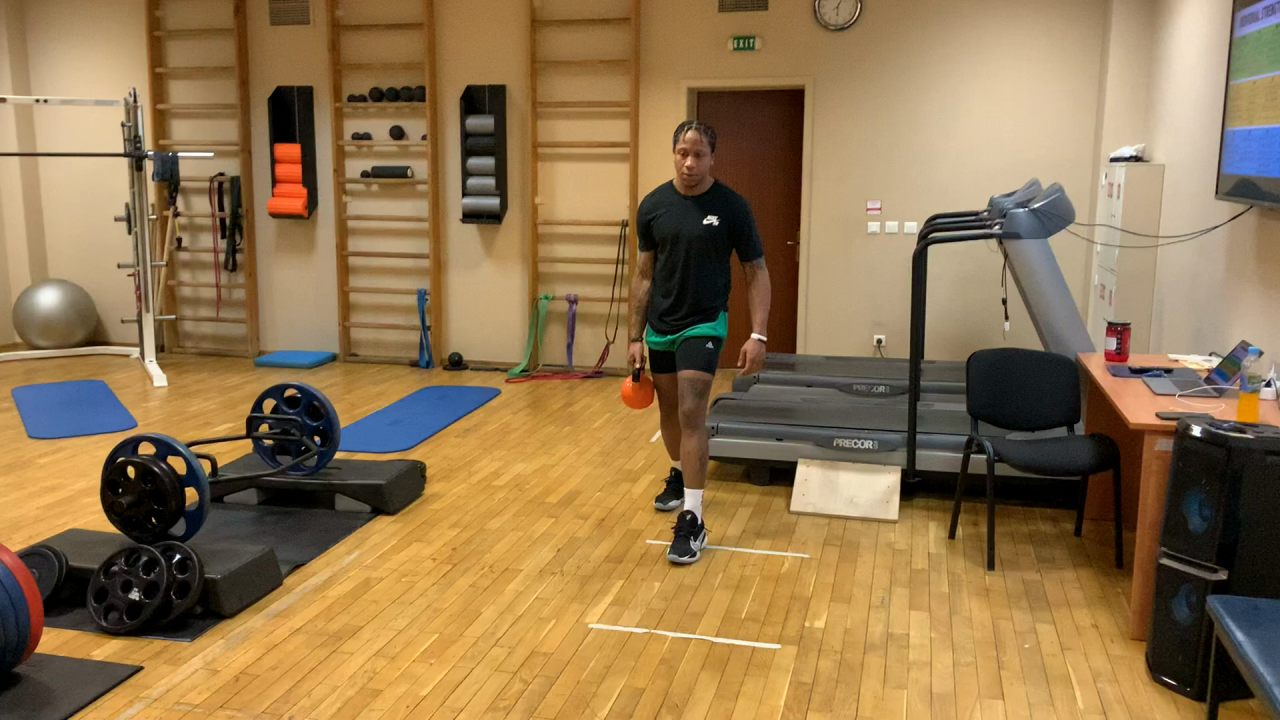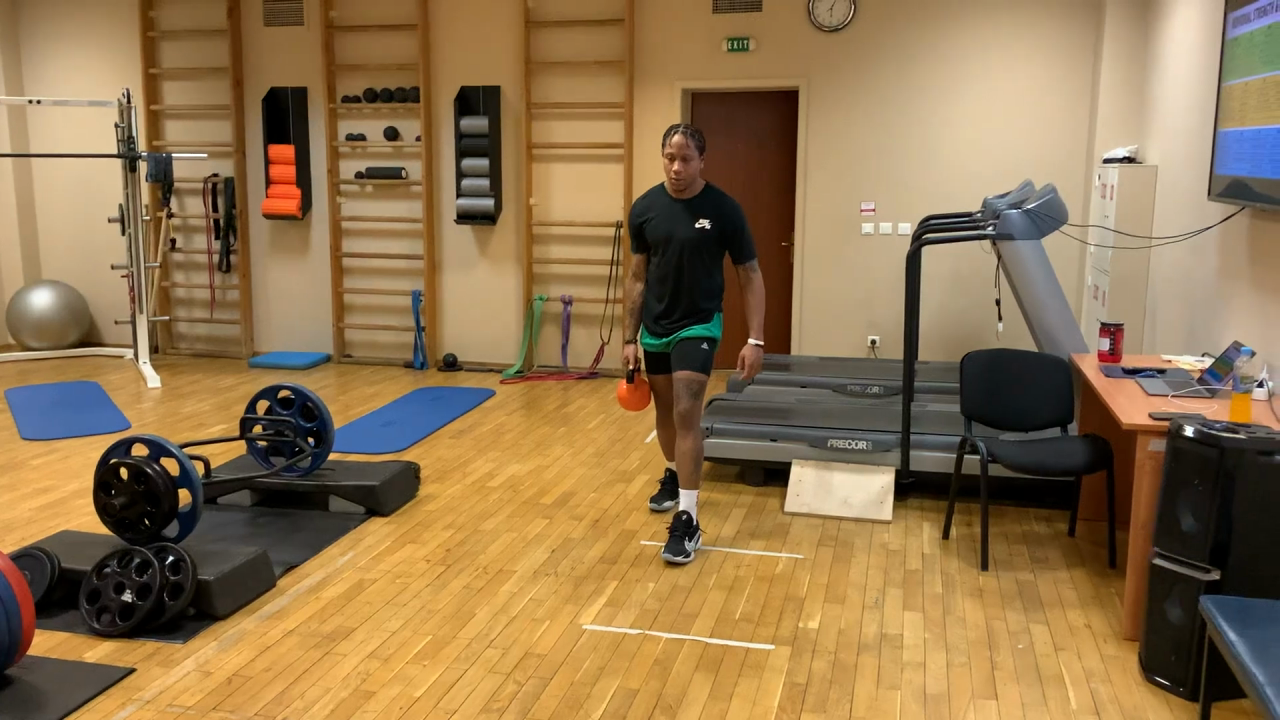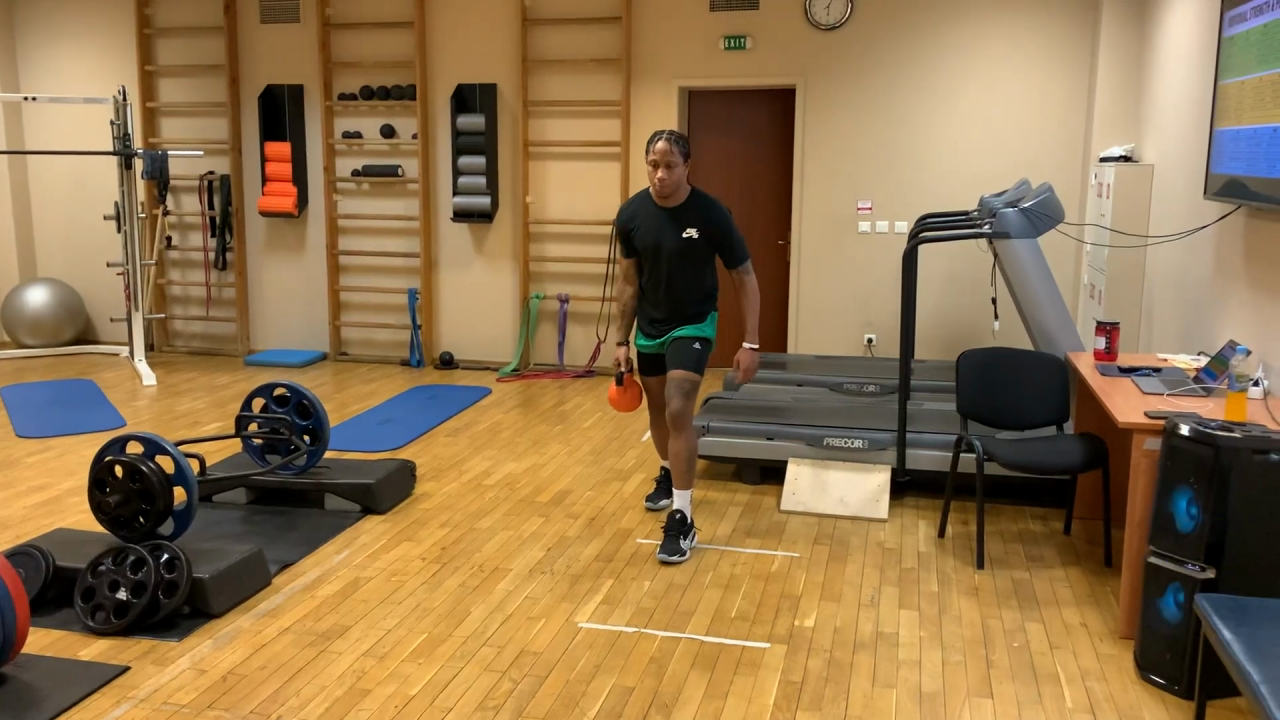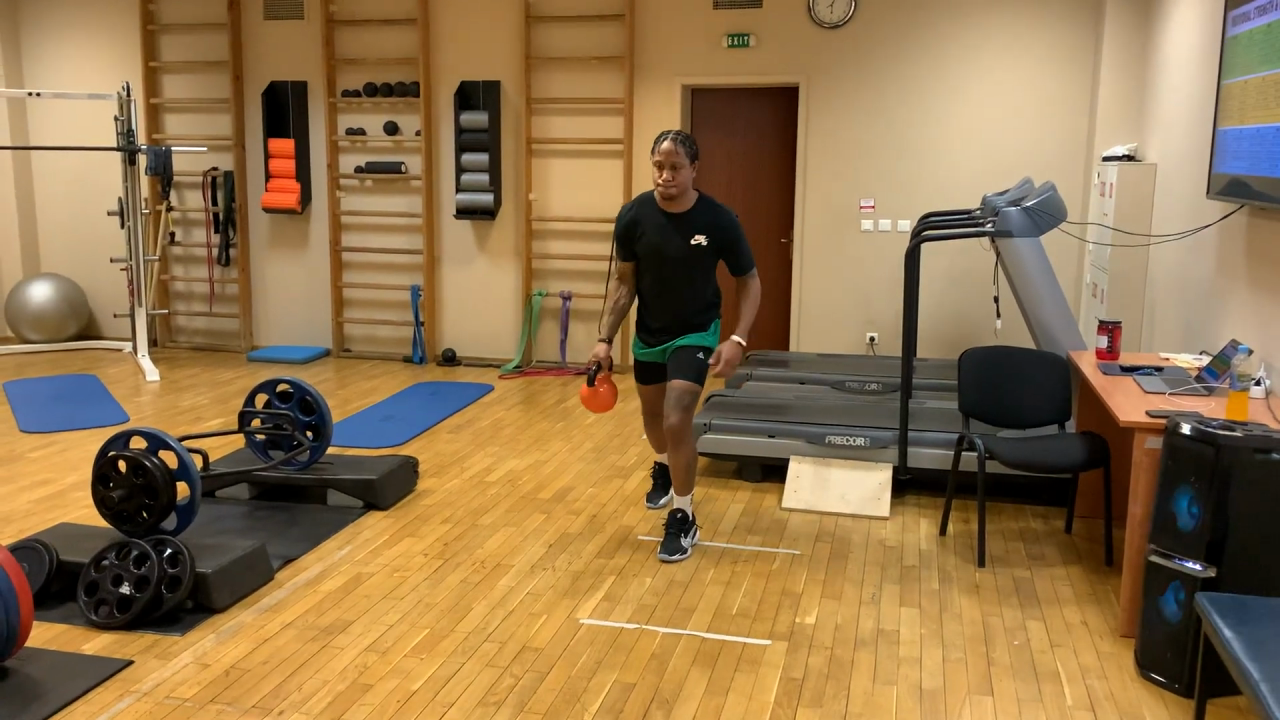
dt=0.4s
person 1, frame 1
left shoulder: (731, 206)
right shoulder: (653, 205)
left elbow: (756, 272)
right elbow: (644, 273)
left wrist: (758, 334)
right wrist: (635, 335)
left hip: (703, 324)
right hip: (659, 326)
left knee: (691, 414)
right knee: (668, 410)
left ankle: (692, 520)
right ankle: (678, 476)
person 1, frame 2
left shoulder: (723, 209)
right shoulder: (644, 208)
left elbow: (750, 275)
right elbow: (638, 276)
left wrist: (755, 339)
right wrist: (630, 337)
left hip: (698, 326)
right hip: (654, 327)
left knee: (686, 414)
right knee: (664, 411)
left ankle: (687, 520)
right ankle: (673, 477)
person 1, frame 3
left shoulder: (711, 213)
right shoulder: (631, 214)
left elbow: (744, 277)
right elbow: (629, 279)
left wrist: (750, 342)
right wrist: (622, 340)
left hip: (693, 325)
right hip: (649, 327)
left knee: (678, 412)
right knee: (657, 411)
left ankle: (681, 518)
right ankle: (668, 474)
person 1, frame 4
left shoulder: (718, 220)
right shoulder: (633, 215)
left elbow: (750, 281)
right elbow: (624, 280)
left wrist: (737, 338)
right wrist: (607, 336)
left hip: (696, 335)
right hip: (648, 334)
left knee: (676, 422)
right knee: (652, 419)
left ankle: (683, 517)
right ankle: (665, 466)
